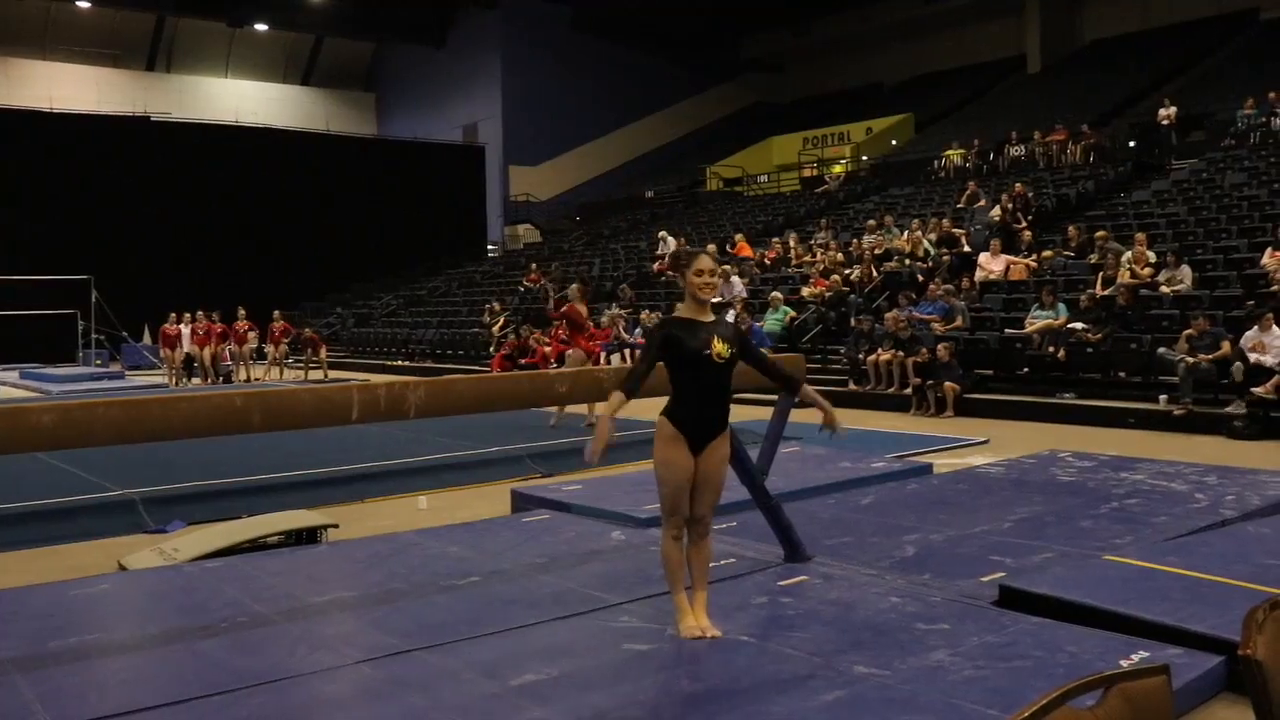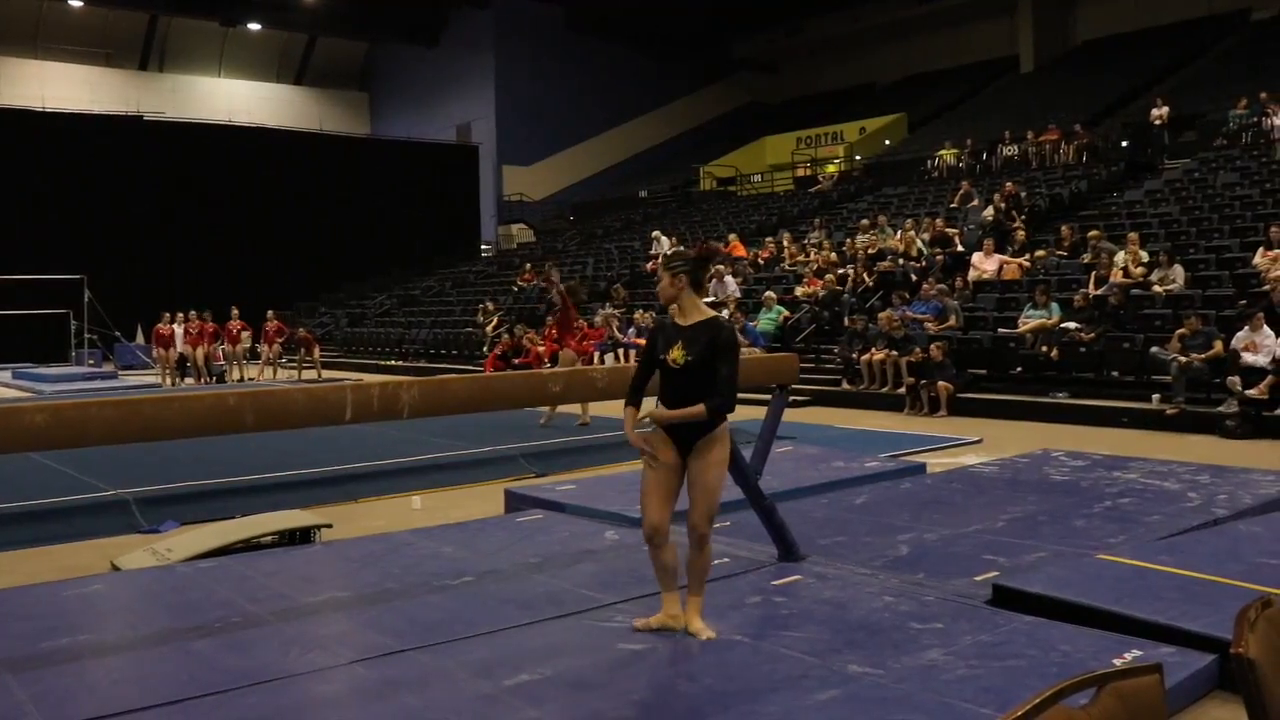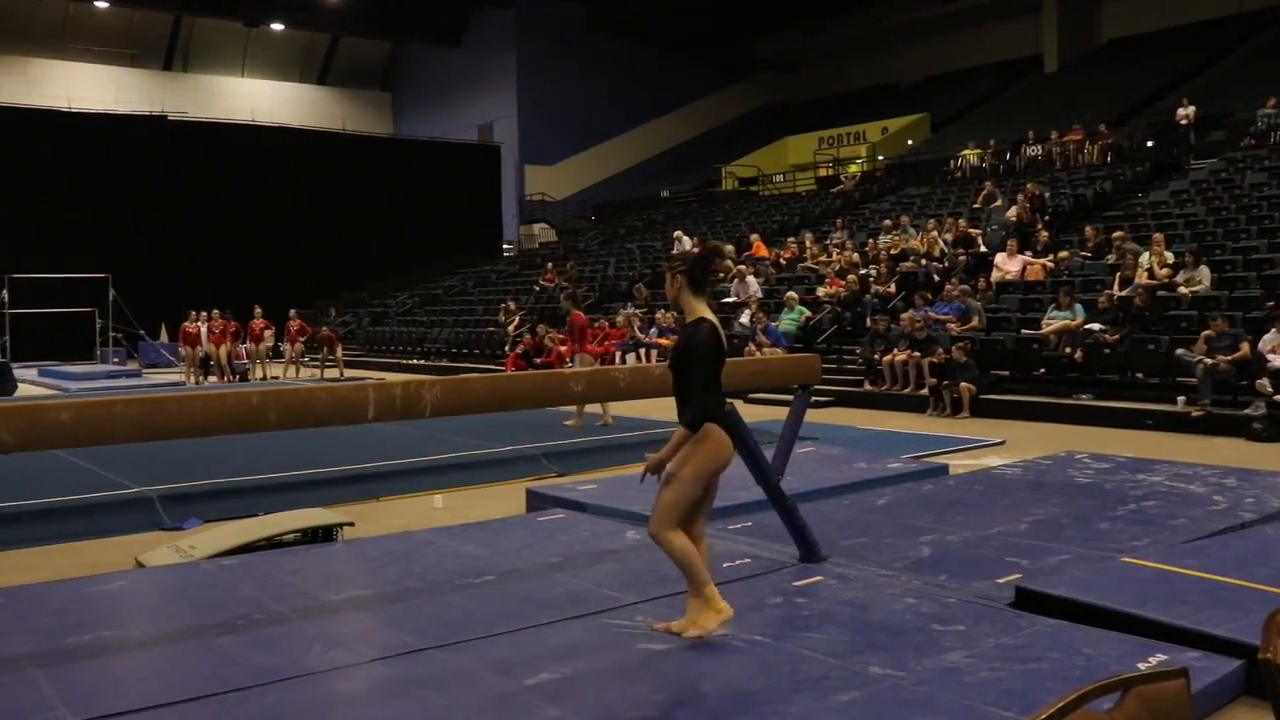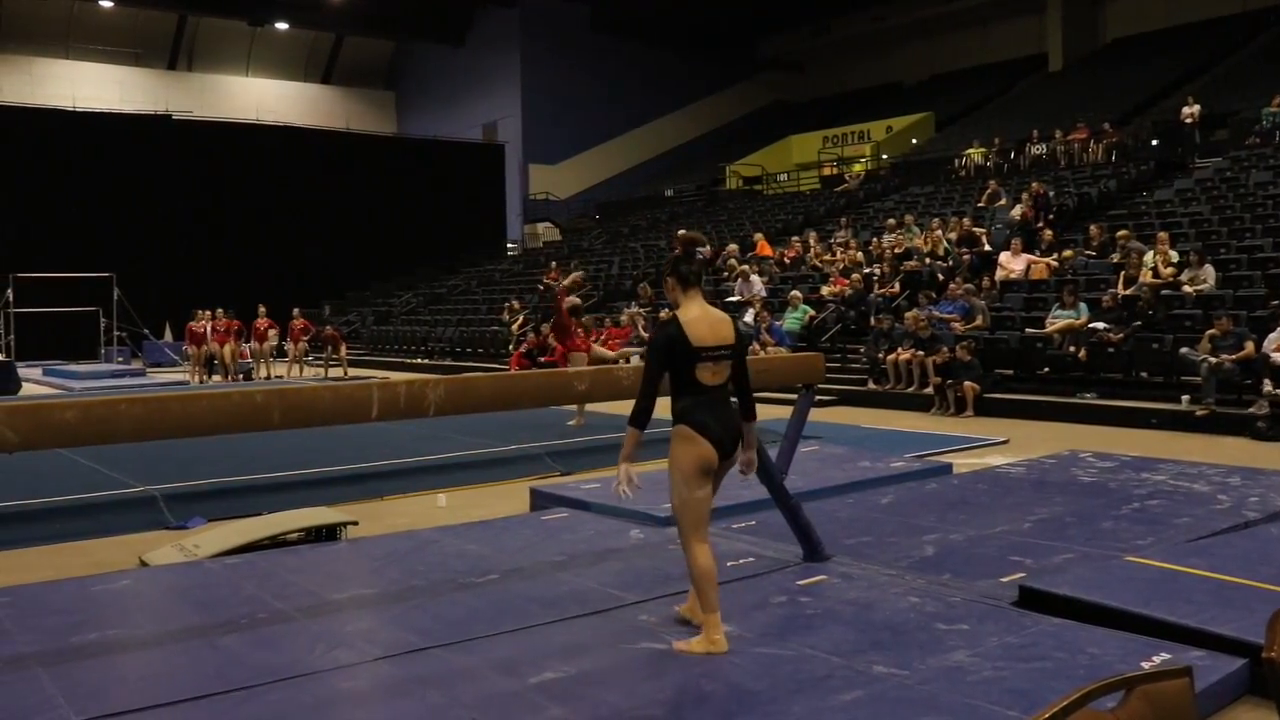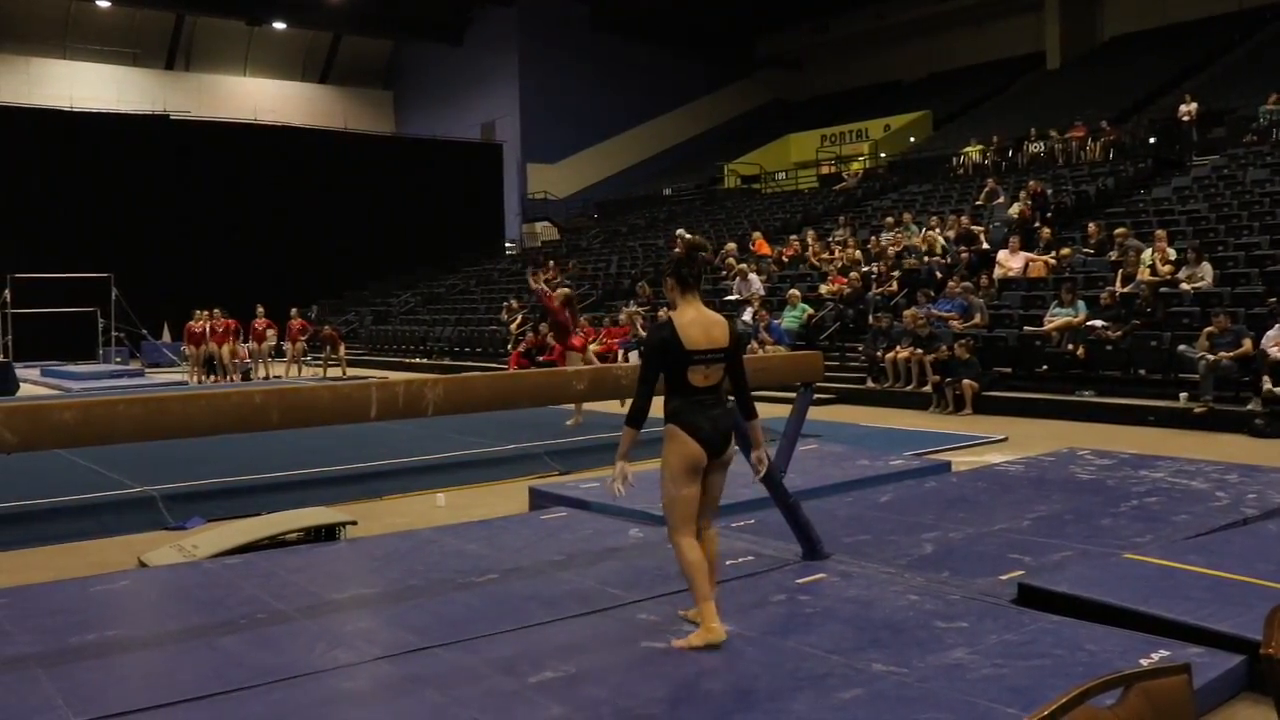
dt=0.4s
person 1, frame 1
left shoulder: (729, 329)
right shoulder: (672, 329)
left elbow: (769, 370)
right elbow: (639, 372)
left wrist: (819, 403)
right wrist: (607, 417)
left hip: (715, 434)
right hip: (677, 432)
left knee: (700, 526)
right knee: (675, 525)
left ankle: (700, 608)
right ankle: (683, 610)
person 1, frame 2
left shoulder: (719, 330)
right shoulder: (662, 330)
left elbow: (726, 399)
right elbow: (637, 385)
left wrist: (672, 414)
right wrist: (631, 427)
left hip: (709, 439)
right hip: (665, 439)
left knee: (700, 531)
right knee: (653, 527)
left ankle: (693, 611)
right ankle: (670, 610)
person 1, frame 3
left shoulder: (699, 333)
right shoulder: (699, 328)
left elbow: (700, 405)
left wrist: (664, 455)
right wrist: (671, 450)
left hip: (707, 439)
right hip: (701, 438)
left knee: (661, 527)
right knee: (691, 529)
left ankle: (714, 603)
right ankle: (695, 614)
person 1, frame 4
left shoulder: (669, 330)
right shoulder: (729, 324)
left elbow: (646, 398)
right elbow: (744, 391)
left wrist: (625, 460)
right wrist: (750, 446)
left hip: (693, 435)
right hip: (729, 431)
left knee: (694, 536)
right knee: (693, 524)
left ankle: (713, 634)
right ankle: (698, 605)
person 1, frame 5
left shoulder: (663, 332)
right shoulder: (726, 327)
left elbow: (643, 399)
right elbow: (742, 390)
left wrist: (621, 457)
right wrist: (758, 444)
left hip: (685, 434)
right hip: (721, 431)
left knee: (682, 533)
right knee: (704, 525)
left ankle: (710, 624)
right ankle: (705, 608)
